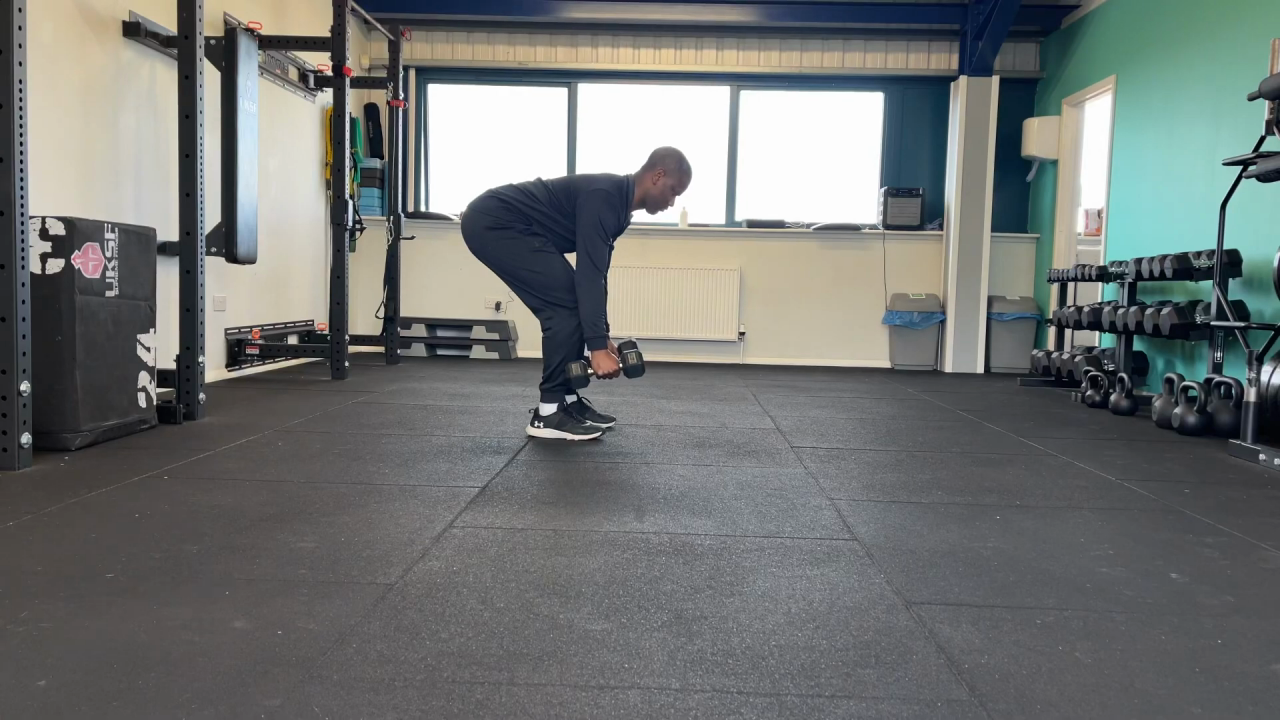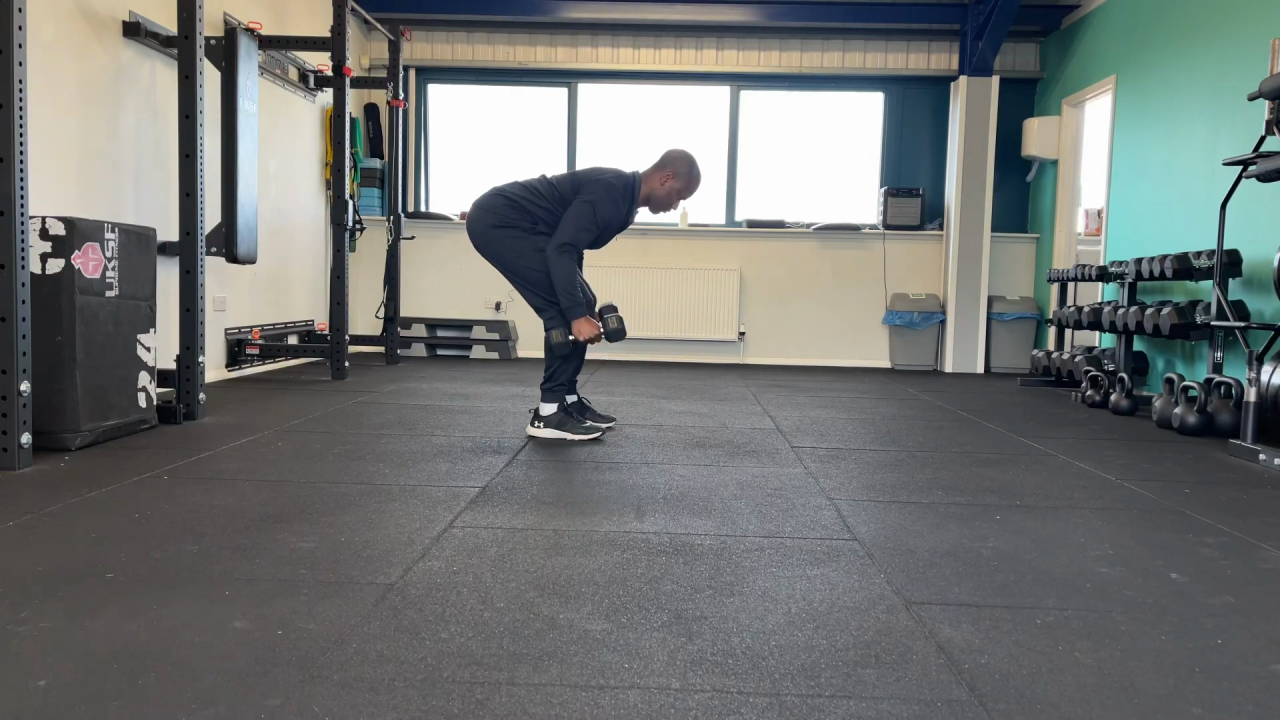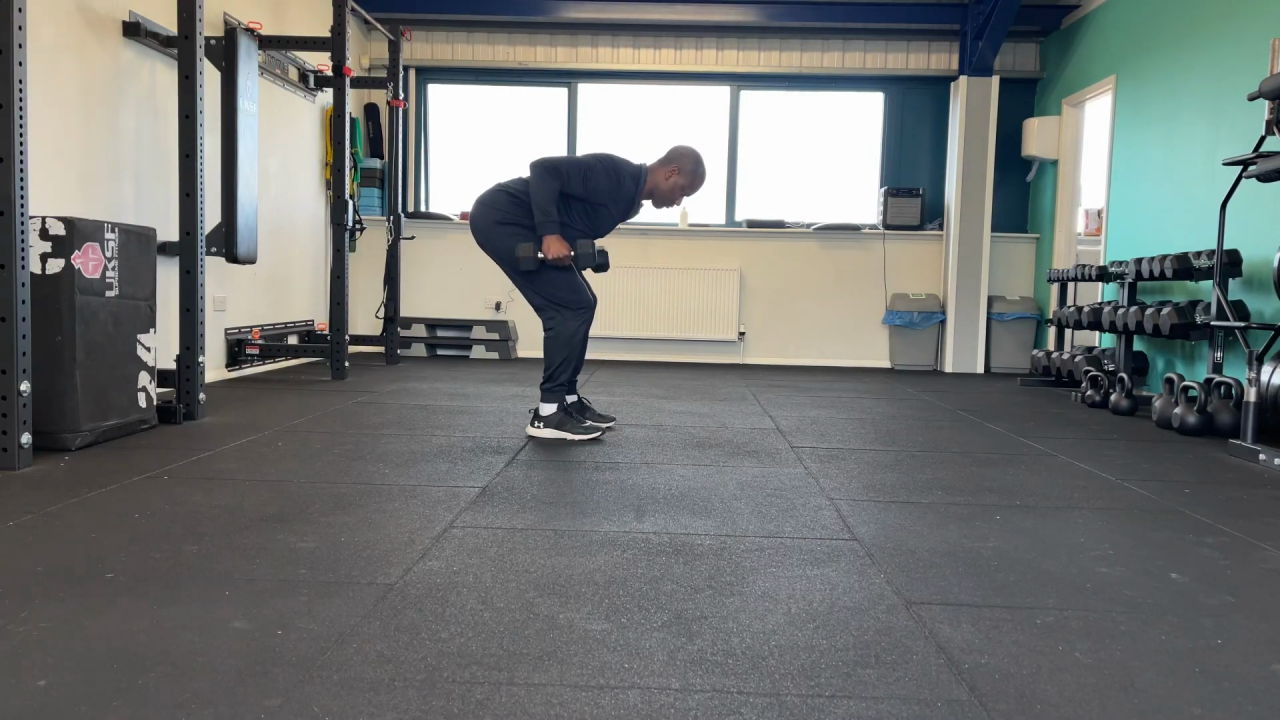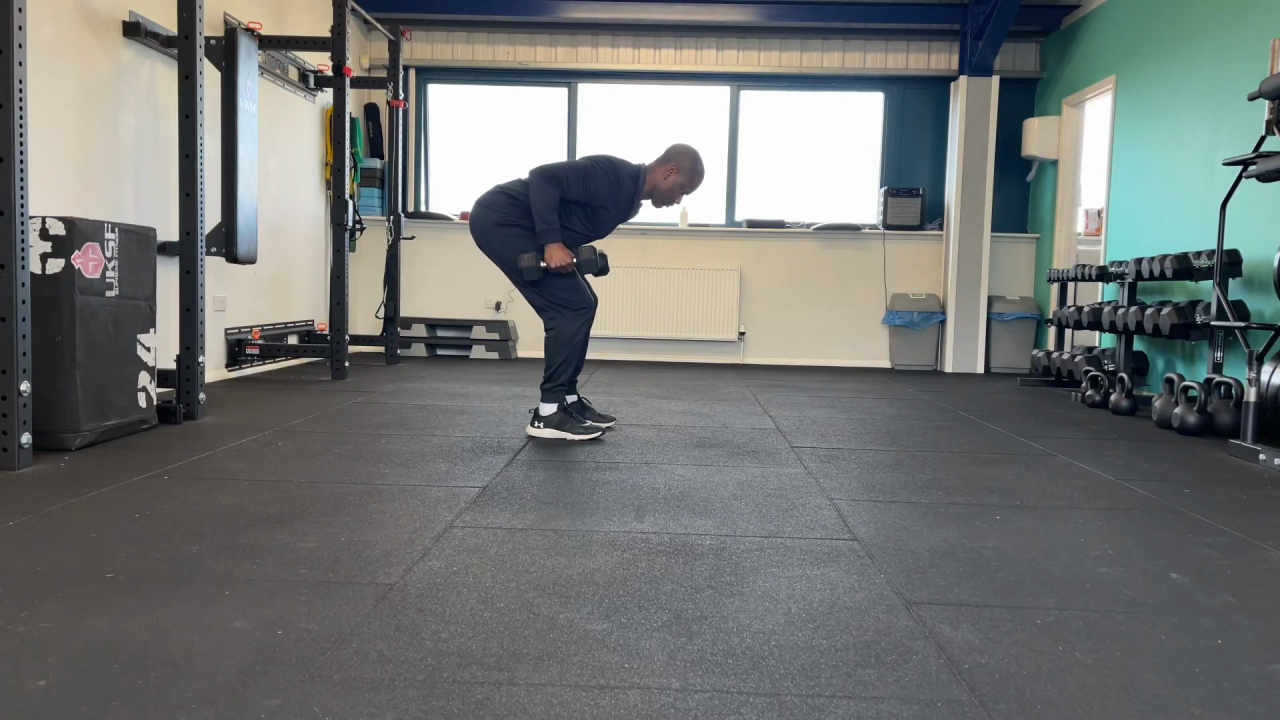
dt=0.7s
person 1, frame 1
left shoulder: (618, 204)
right shoulder: (604, 198)
left elbow: (595, 273)
right elbow: (589, 274)
left wrist: (601, 337)
right wrist: (597, 347)
left hip: (502, 224)
right hip: (493, 222)
left knee: (570, 304)
right knee: (567, 305)
left ankle: (566, 401)
right ankle: (549, 414)
person 1, frame 2
left shoulder: (624, 201)
right shoulder: (611, 192)
left elbow: (571, 246)
right elbow: (561, 249)
left wrist: (582, 309)
right wrist: (578, 315)
left hip: (507, 223)
right hip: (498, 221)
left knee: (577, 305)
right knee: (567, 309)
left ankle: (566, 400)
right ankle: (549, 413)
person 1, frame 3
left shoulder: (630, 198)
right shoulder: (615, 175)
right elbow: (543, 168)
right wrist: (550, 233)
left hip: (514, 221)
right hip: (499, 217)
left knee: (580, 304)
right knee: (571, 306)
left ankle: (566, 400)
right ankle: (548, 413)
person 1, frame 4
left shoulder: (629, 198)
right shoulder: (614, 176)
right elbow: (543, 177)
right wrist: (551, 242)
left hip: (515, 224)
right hip: (499, 218)
left knee: (581, 305)
right knee: (572, 307)
left ankle: (566, 400)
right ankle: (548, 414)
